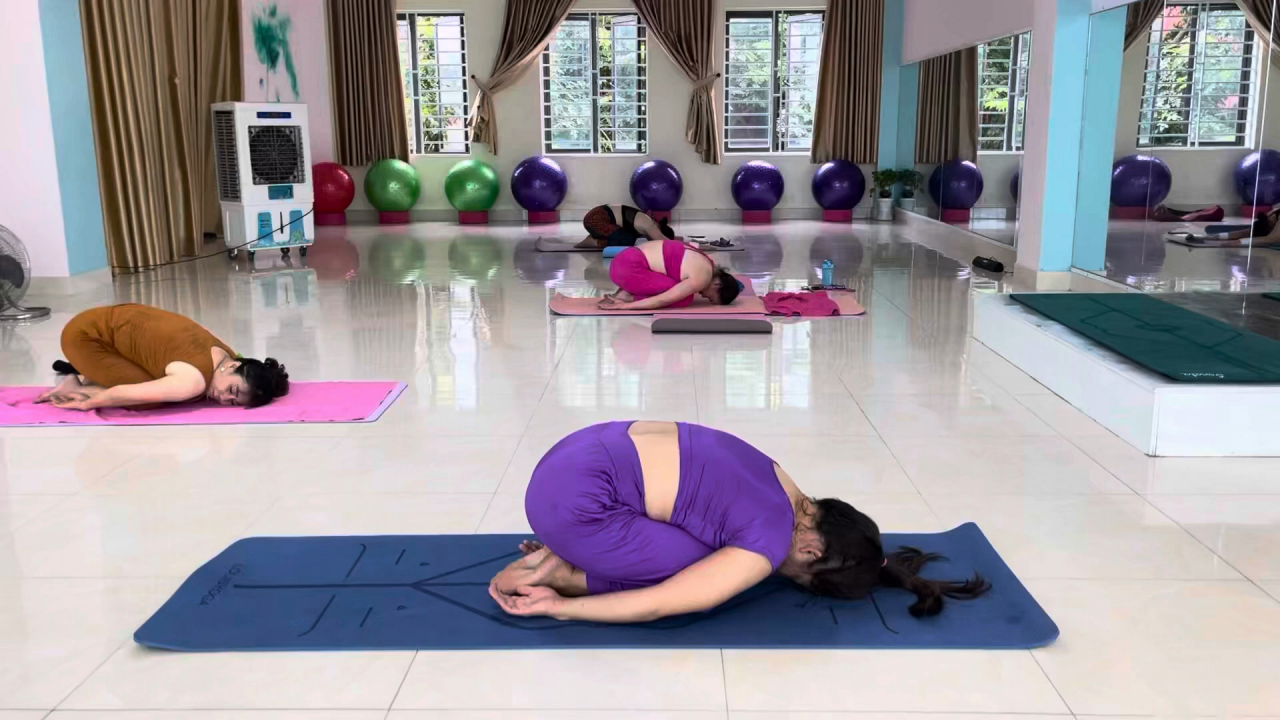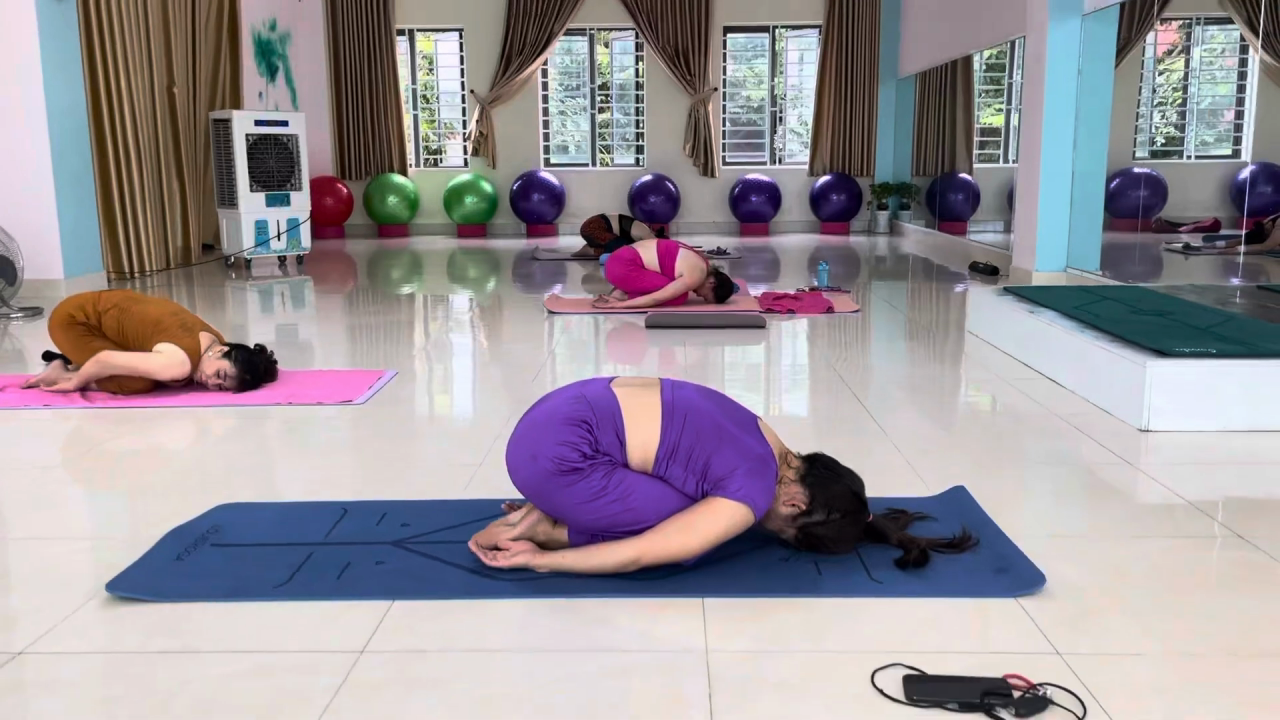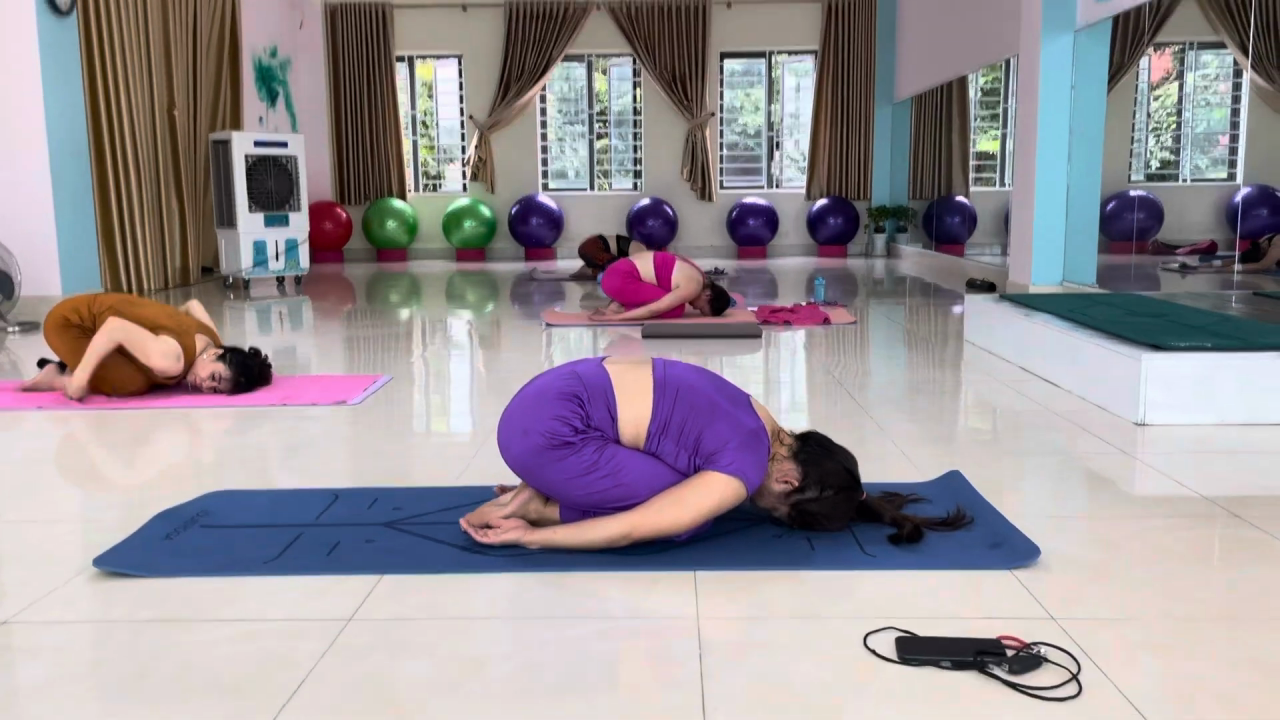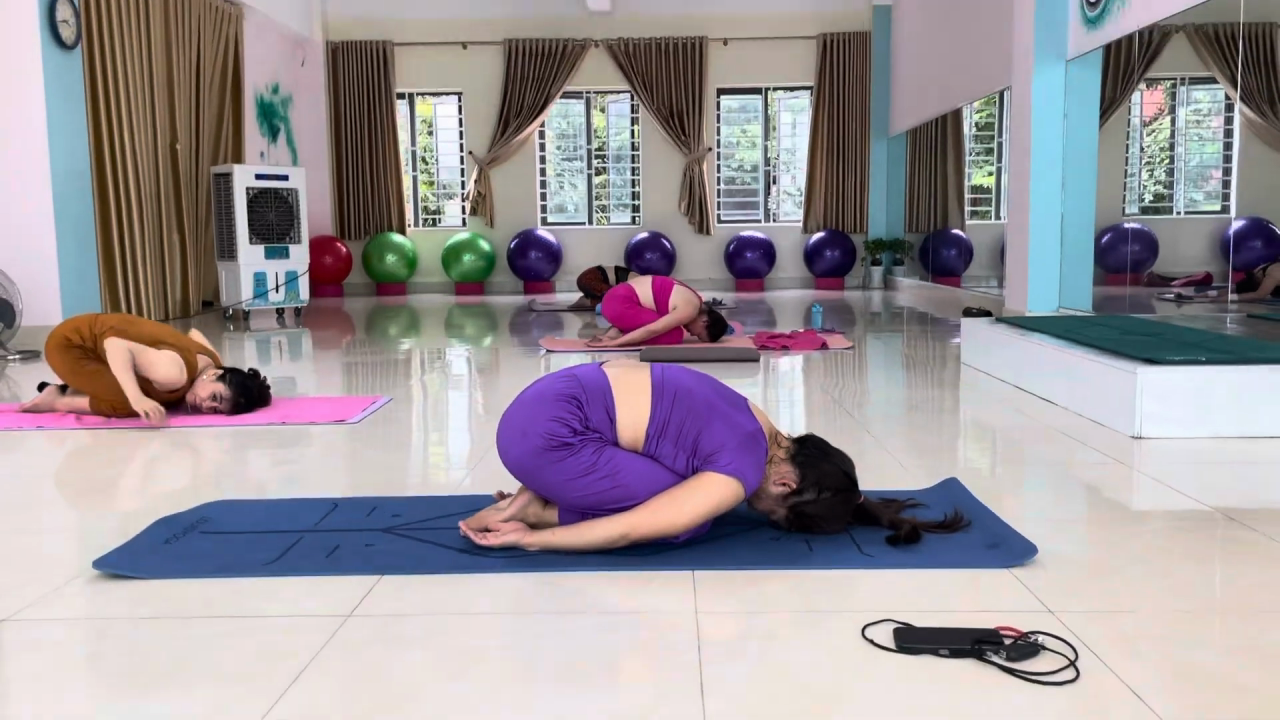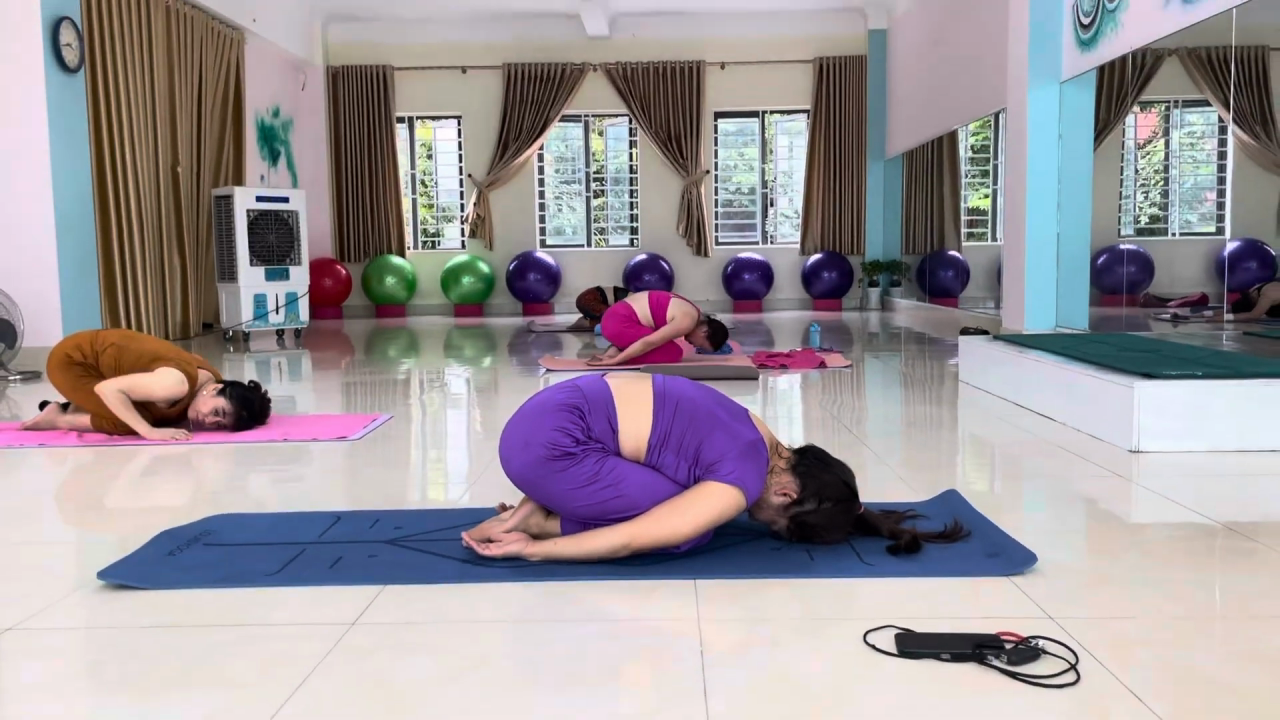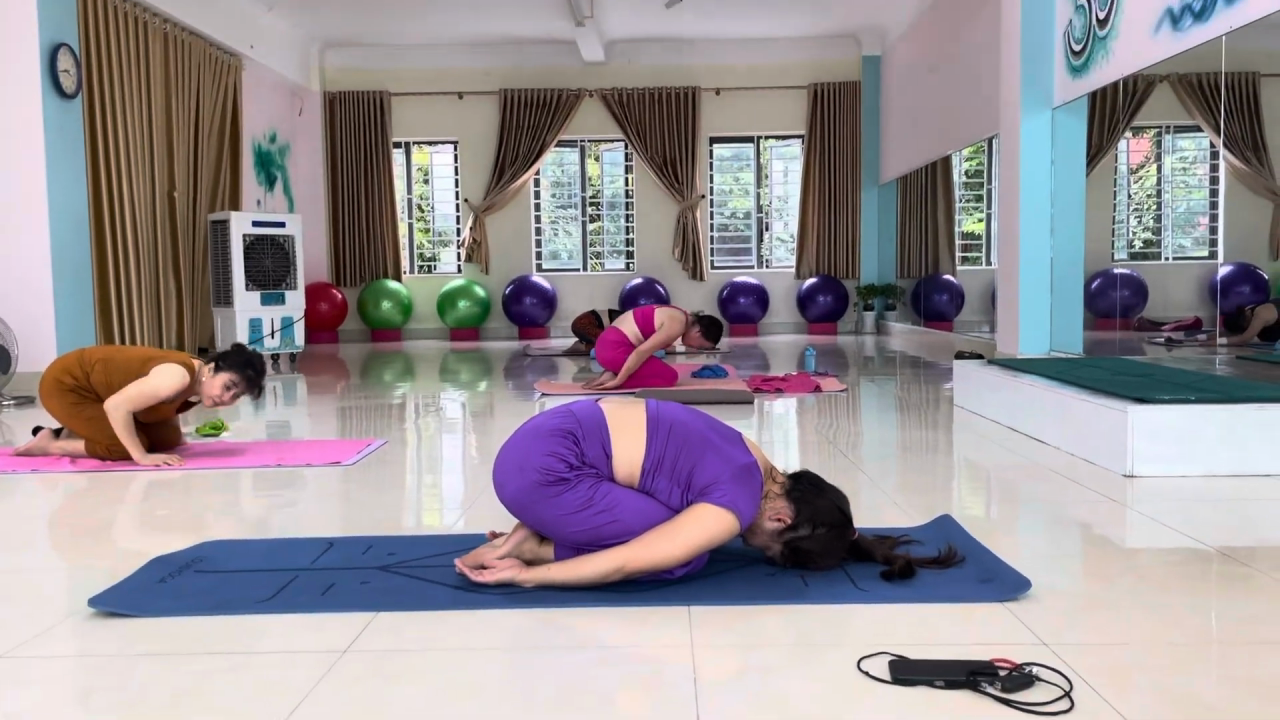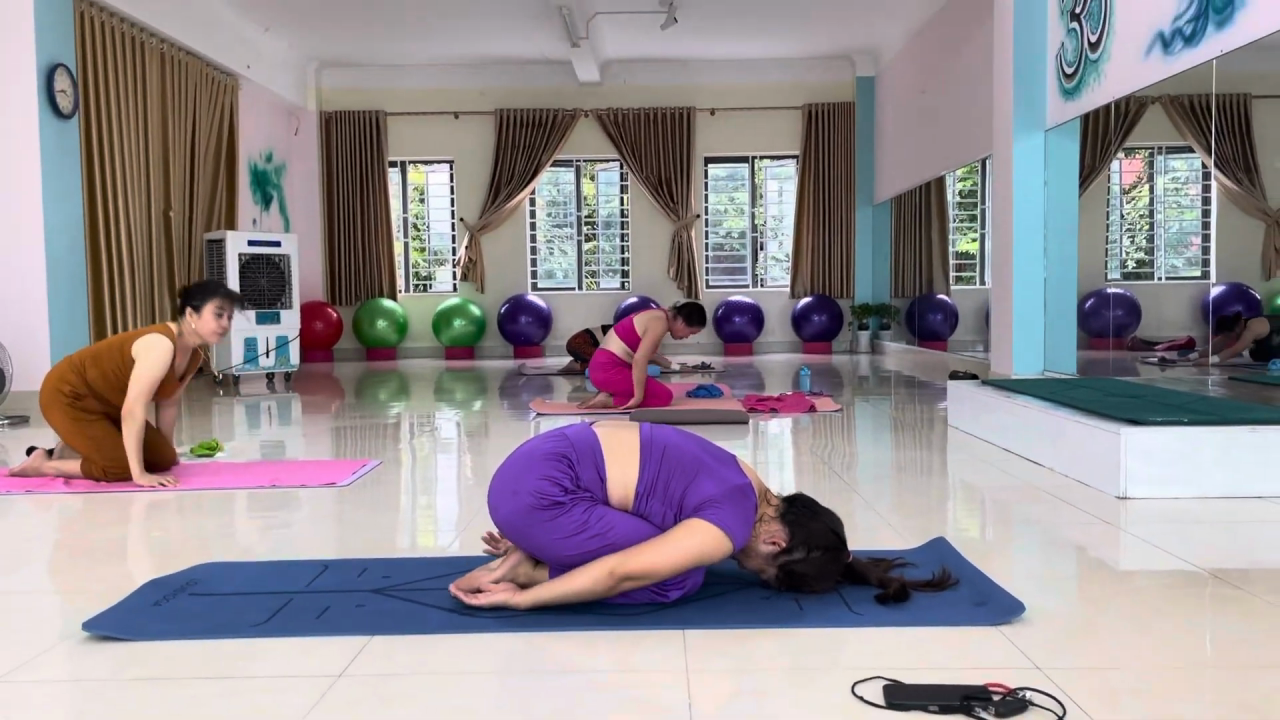
dt=0.3s
person 1, frame 1
left shoulder: (777, 482)
right shoulder: (768, 544)
right elbow: (659, 604)
right wrist: (559, 606)
left hip: (581, 454)
right hip: (573, 502)
right knee: (712, 577)
left ankle: (567, 555)
right ankle: (564, 574)
person 1, frame 2
left shoulder: (761, 440)
right shoulder: (749, 494)
right elbow: (641, 554)
right wrist: (539, 559)
left hip: (560, 412)
right hip: (553, 454)
left knee: (683, 506)
right knee: (692, 531)
left ankle: (548, 512)
right ankle: (547, 530)
person 1, frame 3
left shoulder: (752, 420)
right shoulder: (741, 471)
right elbow: (633, 529)
right wrist: (533, 536)
left hip: (549, 395)
right hip: (545, 432)
left knee: (687, 493)
right knee: (689, 516)
left ankle: (542, 493)
right ankle: (538, 508)
person 1, frame 4
left shoulder: (752, 424)
right shoulder: (738, 472)
right elbow: (631, 530)
right wrist: (532, 539)
left hip: (549, 400)
right hip: (544, 433)
left knee: (674, 486)
right knee: (689, 521)
left ankle: (539, 499)
right ankle: (538, 513)
person 1, frame 5
left shoulder: (751, 435)
right shoulder: (741, 481)
right elbow: (634, 540)
right wrist: (534, 549)
left hip: (554, 413)
right hip: (548, 444)
left knee: (680, 506)
right knee: (688, 529)
left ankle: (542, 508)
right ankle: (539, 524)
person 1, frame 6
left shoulder: (747, 461)
right shoulder: (735, 504)
right elbow: (627, 563)
right wrist: (526, 576)
left hip: (546, 439)
right hip: (541, 468)
left knee: (668, 520)
right knee: (685, 557)
left ankle: (533, 535)
right ankle: (533, 550)
person 1, frame 7
left shoulder: (739, 484)
right shoulder: (730, 524)
right elbow: (621, 574)
right wrist: (525, 600)
left hip: (543, 464)
right hip: (536, 492)
left knee: (656, 547)
right knee: (678, 578)
left ankle: (533, 554)
right ankle: (527, 574)
person 2, frame 1
left shoulder: (224, 356)
right shoulder: (194, 382)
right elbow: (122, 394)
right wrist: (88, 404)
left hip: (118, 324)
right hip: (85, 335)
right knee: (152, 400)
left ankle: (89, 375)
right ankle: (74, 387)
person 2, frame 2
left shoulder: (212, 340)
right shoulder: (180, 363)
right elbow: (105, 360)
right wrist: (75, 383)
left hip: (106, 310)
right hip: (73, 319)
right knee: (139, 384)
left ankle: (75, 360)
right ankle: (62, 374)
person 2, frame 3
left shoulder: (209, 339)
right shoulder: (172, 361)
left elbow: (193, 304)
right elbow: (114, 327)
right wrist: (80, 377)
left hip: (96, 315)
right hip: (68, 321)
left knee: (164, 379)
right knee: (133, 383)
left ankle: (68, 367)
right ankle: (56, 379)
person 2, frame 4
left shoulder: (210, 360)
right shoulder: (175, 374)
left elbow: (195, 333)
right elbow: (115, 343)
right wrist: (136, 398)
left hip: (98, 336)
right hip: (69, 342)
left knee: (170, 400)
right knee: (127, 407)
left ankle: (73, 390)
right ankle: (56, 400)
person 2, frame 5
left shoulder: (207, 379)
right shoulder: (177, 383)
right elbow: (107, 389)
right wrist: (148, 430)
left hip: (100, 356)
right hip: (71, 360)
left knee: (174, 419)
right knee: (132, 423)
left ankle: (76, 408)
right ankle: (58, 418)
person 2, frame 6
left shoulder: (201, 382)
right shoulder: (179, 377)
right elbow: (115, 406)
right wrist: (141, 456)
left hip: (94, 383)
right hip: (65, 384)
left knee: (169, 439)
right knee: (124, 447)
left ankle: (74, 433)
right ankle: (51, 444)
person 2, frame 7
left shoulder: (194, 353)
right shoulder: (161, 345)
left elbow: (169, 402)
right elbow: (132, 409)
left wrist: (168, 448)
right wrist: (138, 472)
left hip: (105, 402)
right hip: (69, 397)
left knee: (164, 461)
right knee: (121, 469)
left ankle: (73, 452)
right ankle: (42, 462)
